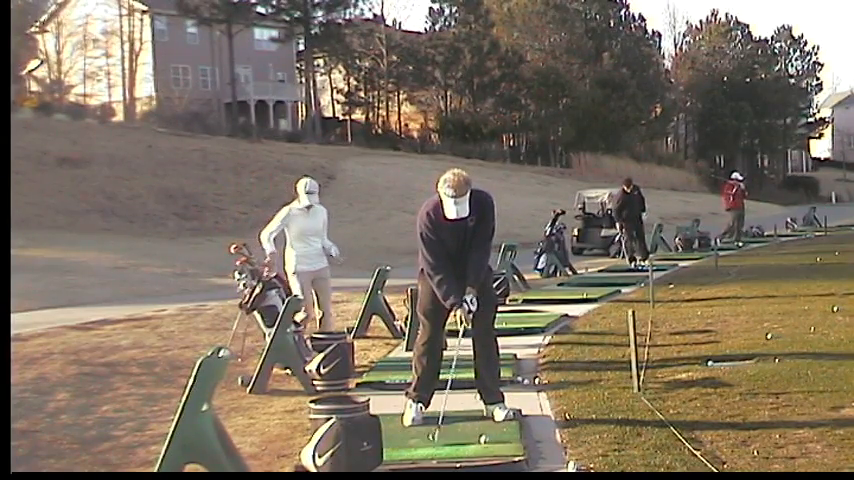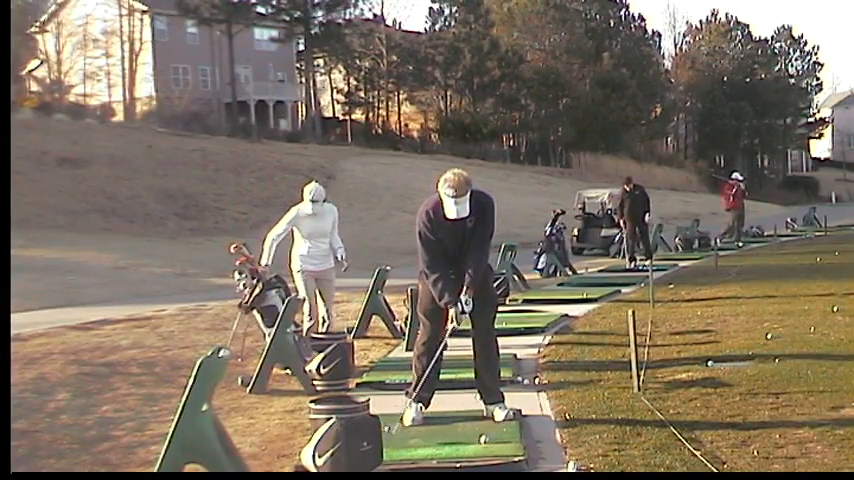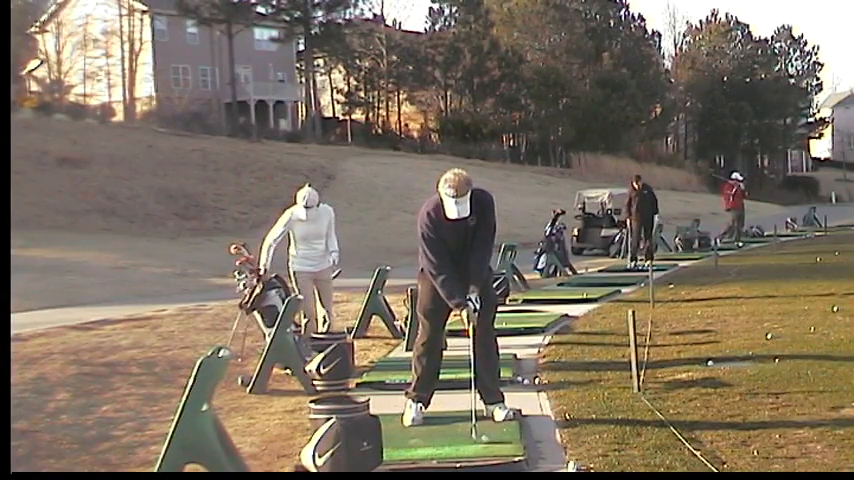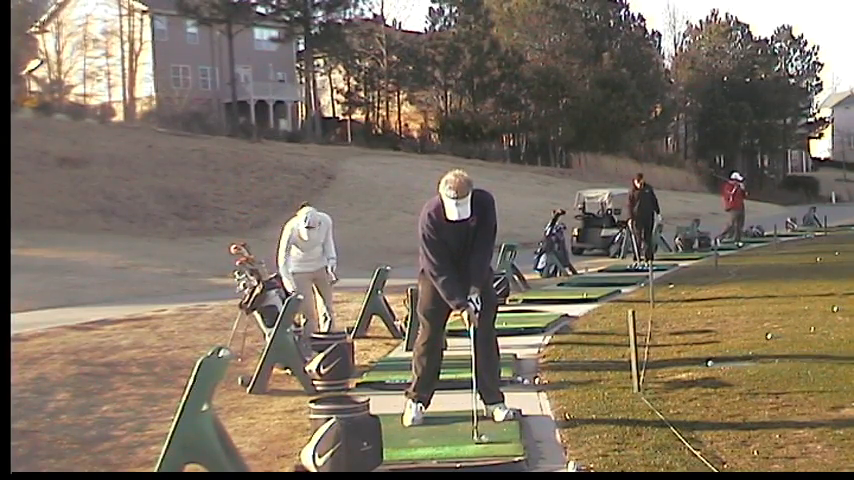
dt=0.5s
person 1, frame 1
left shoulder: (484, 203)
right shoulder: (428, 214)
left elbow: (481, 250)
right elbow: (434, 266)
left wrist: (471, 291)
right wrist: (454, 303)
left hip: (475, 274)
right hip: (437, 277)
left knee: (485, 334)
right knee: (429, 335)
left ankle: (493, 400)
right ankle: (416, 400)
person 1, frame 2
left shoulder: (484, 204)
right shoulder: (428, 213)
left elbow: (479, 251)
right elbow: (431, 265)
left wrist: (468, 290)
right wrist: (448, 301)
left hip: (476, 274)
right hip: (437, 277)
left knee: (485, 334)
right knee: (430, 334)
left ankle: (493, 400)
right ankle: (417, 400)
person 1, frame 3
left shoulder: (484, 202)
right shoulder: (429, 214)
left elbow: (483, 248)
right elbow: (437, 266)
left wrist: (474, 290)
right wrist: (459, 303)
left hip: (476, 272)
right hip: (436, 276)
left knee: (484, 334)
right knee: (429, 335)
left ankle: (493, 400)
right ankle: (416, 400)
person 1, frame 4
left shoulder: (485, 203)
right shoulder: (430, 215)
left elbow: (483, 249)
right elbow: (437, 267)
left wrist: (475, 291)
right wrist: (459, 304)
left hip: (477, 273)
right hip: (437, 276)
left knee: (485, 334)
right knee: (429, 334)
left ankle: (493, 400)
right ankle: (416, 400)
person 2, frame 1
left shoulder: (321, 211)
right shoulder: (288, 213)
right elbow: (266, 234)
left wrist: (332, 249)
right wrist: (271, 253)
left hip: (320, 267)
right hip: (298, 269)
left knee: (325, 310)
right knee: (306, 312)
person 2, frame 2
left shoulder: (331, 211)
right shoulder: (296, 213)
right elbow: (273, 237)
left wrist: (339, 250)
right wrist: (265, 263)
left hip: (326, 266)
right hip: (303, 267)
left knee: (327, 311)
right knee: (310, 312)
person 2, frame 3
left shoulder: (327, 212)
right shoulder: (290, 216)
right elbow: (270, 240)
left wrist: (334, 254)
right wrist: (264, 267)
left hip: (323, 267)
right hip: (300, 269)
left knee: (327, 310)
right knee: (309, 313)
person 2, frame 4
left shoulder: (325, 220)
right shoulder: (290, 230)
right elbow: (283, 264)
left wrist: (331, 261)
right wrist: (291, 289)
left hip: (320, 266)
right hip: (299, 270)
left knee: (327, 308)
right knee: (309, 313)
